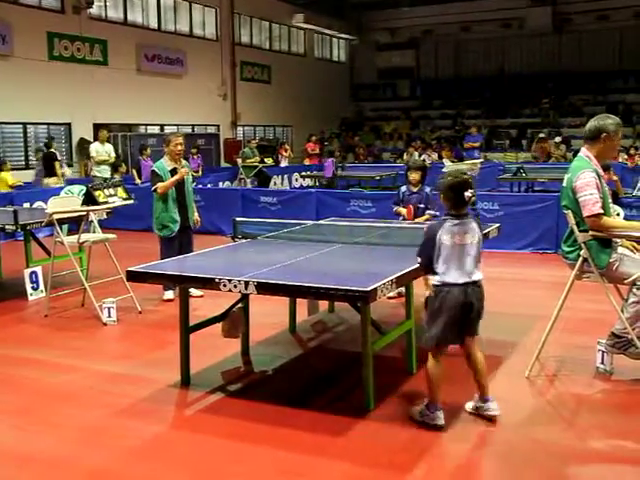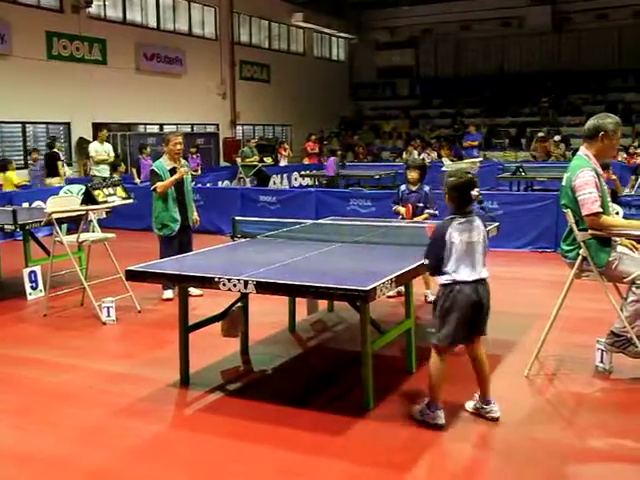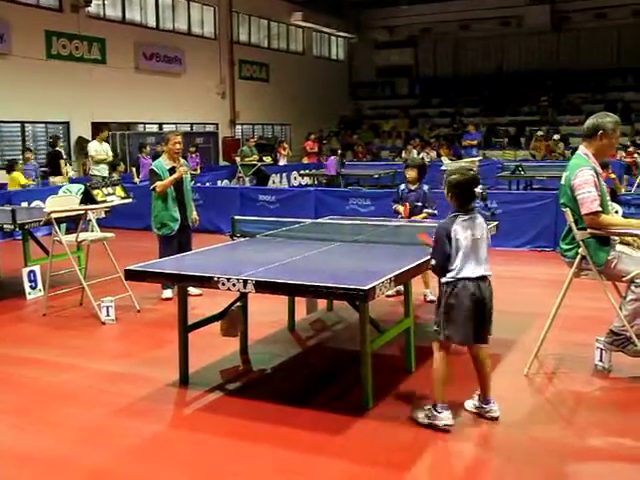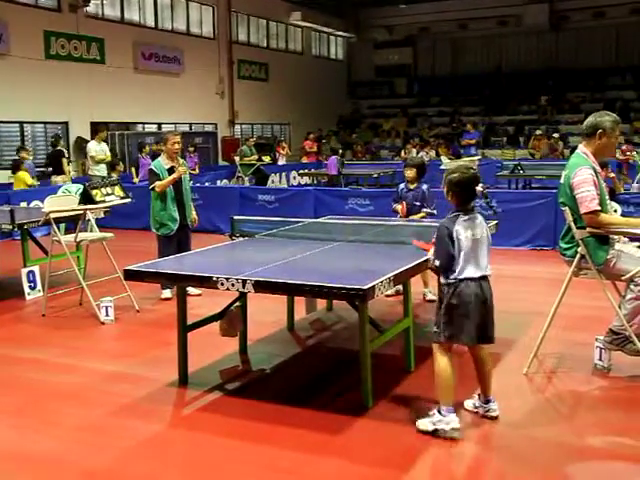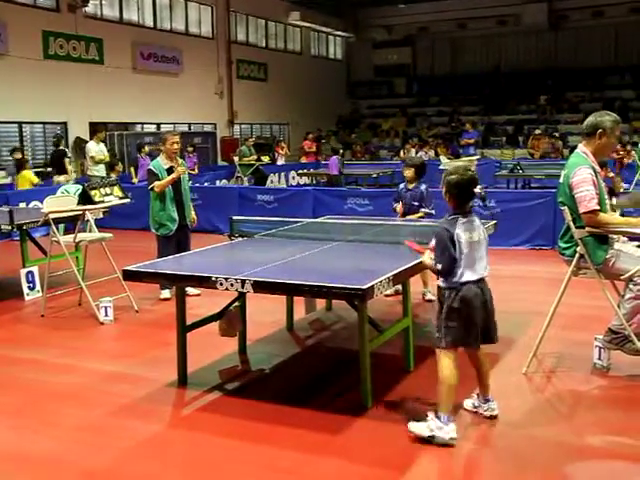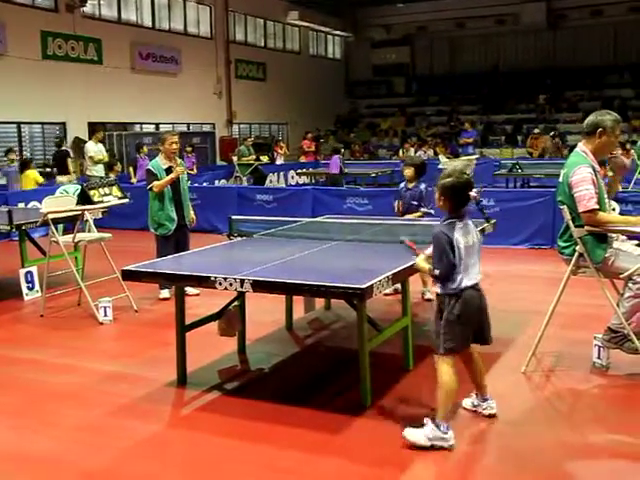
dt=0.1s
person 1, frame 1
left shoulder: (437, 229)
right shoulder: (476, 226)
left elbow: (425, 266)
left hip: (446, 293)
right hip: (472, 290)
left knee: (434, 351)
right knee: (471, 345)
left ankle: (433, 410)
right ankle: (485, 401)
person 1, frame 2
left shoulder: (444, 228)
right shoulder: (480, 224)
left elbow: (433, 268)
left wrist: (434, 245)
left hip: (454, 292)
right hip: (480, 289)
left knee: (439, 351)
right knee: (476, 346)
left ankle: (433, 409)
right ankle: (486, 403)
person 1, frame 3
left shoulder: (447, 226)
right shoulder: (481, 222)
left elbow: (438, 267)
left wrist: (434, 256)
left hip: (456, 289)
right hip: (482, 286)
left knee: (441, 348)
right knee: (477, 347)
left ankle: (440, 411)
right ankle: (486, 403)
person 1, frame 4
left shoulder: (448, 226)
right shoulder: (481, 221)
left elbow: (441, 268)
left wrist: (433, 258)
left hip: (458, 290)
right hip: (482, 286)
left knee: (442, 349)
right knee: (478, 347)
left ankle: (445, 415)
right ankle: (486, 402)
person 1, frame 5
left shoulder: (446, 228)
right shoulder: (477, 222)
left elbow: (444, 269)
left wrist: (429, 259)
left hip: (457, 294)
right hip: (479, 289)
left knee: (445, 354)
right knee: (474, 348)
left ankle: (443, 422)
right ankle: (485, 401)
person 1, frame 6
left shoulder: (443, 233)
right shoulder: (470, 226)
left elbow: (443, 275)
left wrist: (423, 265)
right wrist: (435, 256)
left hip: (455, 299)
right hip: (474, 293)
left knee: (444, 360)
right knee: (466, 350)
left ankle: (441, 430)
right ankle: (484, 400)
person 2, frame 1
left shoulder: (589, 167)
right shoulder: (586, 172)
right elbow: (595, 221)
left hip: (596, 246)
right hip: (590, 252)
right ankle: (620, 338)
person 2, frame 2
left shoulder: (589, 166)
right shoulder: (585, 171)
right elbow: (593, 220)
left hip: (596, 245)
right hip: (589, 251)
right ankle: (619, 337)
person 2, frame 3
left shoulder: (588, 165)
right shoulder: (584, 171)
right elbow: (593, 218)
left hip: (596, 244)
right hip: (588, 249)
right ankle: (619, 335)
person 2, frame 4
left shoulder: (587, 164)
right shoulder: (583, 169)
right elbow: (592, 218)
left hip: (595, 243)
right hip: (587, 248)
right ankle: (618, 335)
person 2, frame 5
left shoulder: (587, 163)
right shoulder: (583, 169)
right elbow: (591, 217)
left hip: (595, 242)
right hip: (586, 248)
right ankle: (617, 334)
person 2, frame 6
left shoulder: (586, 162)
right shoulder: (582, 168)
left elbow: (600, 203)
right elbow: (590, 216)
left hip: (594, 242)
right hip: (585, 247)
right ankle: (616, 333)
person 3, frame 1
left shoulder: (186, 165)
right shoulder: (158, 168)
right elbow: (160, 189)
left wrist: (194, 212)
right wrist: (177, 177)
left hip: (186, 218)
right hip: (169, 218)
left knee: (187, 253)
right knee: (169, 255)
right ankle: (168, 288)
person 3, frame 2
left shoulder: (185, 165)
right shoulder: (158, 167)
right elbow: (159, 189)
left wrist: (194, 211)
right wrist: (176, 176)
left hip: (185, 217)
right hip: (168, 218)
left knee: (186, 252)
right knee: (168, 254)
right ankle: (168, 287)
person 3, frame 3
left shoulder: (184, 164)
right shoulder: (157, 166)
right elbow: (159, 188)
left wrist: (193, 211)
right wrist: (176, 175)
left hip: (184, 216)
right hip: (167, 217)
left knee: (186, 252)
right knee: (168, 254)
right ankle: (167, 287)
person 3, frame 4
left shoulder: (183, 164)
right shoulder: (156, 166)
right elbow: (158, 188)
left wrist: (192, 210)
right wrist: (175, 175)
left hip: (183, 216)
right hip: (166, 217)
left knee: (185, 252)
right knee: (167, 254)
right ankle: (166, 287)
person 3, frame 5
left shoulder: (182, 164)
right shoulder: (155, 166)
right elbow: (157, 188)
left wrist: (191, 210)
right wrist: (174, 175)
left hip: (183, 216)
right hip: (166, 217)
left knee: (184, 252)
right knee: (166, 254)
right ankle: (165, 287)
person 3, frame 6
left shoulder: (180, 164)
right shoulder: (153, 166)
right elbow: (155, 188)
left wrist: (190, 210)
right wrist: (172, 175)
left hip: (182, 216)
right hip: (165, 217)
left knee: (183, 252)
right knee: (165, 254)
right ankle: (165, 287)
person 4, frame 1
left shoulder: (426, 191)
right shoulder: (402, 190)
left elbow: (431, 212)
right elbow: (395, 208)
left wrist: (422, 219)
right wrist: (401, 210)
right ankle: (402, 288)
person 4, frame 2
left shoulder: (425, 190)
right shoulder: (402, 189)
right elbow: (395, 206)
left wrist: (420, 218)
right wrist: (400, 209)
left ankle: (428, 291)
right ankle: (402, 287)
person 4, frame 3
left shoulder: (424, 189)
right shoulder: (401, 188)
left elbow: (429, 210)
right elbow: (394, 205)
left wrist: (419, 217)
right wrist: (399, 208)
left ankle: (427, 290)
right ankle: (401, 286)
person 4, frame 4
left shoulder: (424, 189)
right shoulder: (401, 187)
left elbow: (428, 210)
right elbow: (395, 204)
left wrist: (416, 217)
right wrist: (398, 208)
left ankle: (427, 290)
right ankle: (400, 286)
person 4, frame 5
left shoulder: (422, 189)
right shoulder: (401, 187)
left elbow: (426, 210)
right elbow: (396, 203)
left wrist: (414, 217)
right wrist: (397, 207)
left ankle: (426, 289)
right ankle: (400, 285)
person 4, frame 6
left shoulder: (422, 188)
right shoulder: (402, 186)
left elbow: (426, 210)
left wrist: (413, 216)
right wrist: (397, 206)
left ankle: (426, 288)
right ankle: (399, 284)
